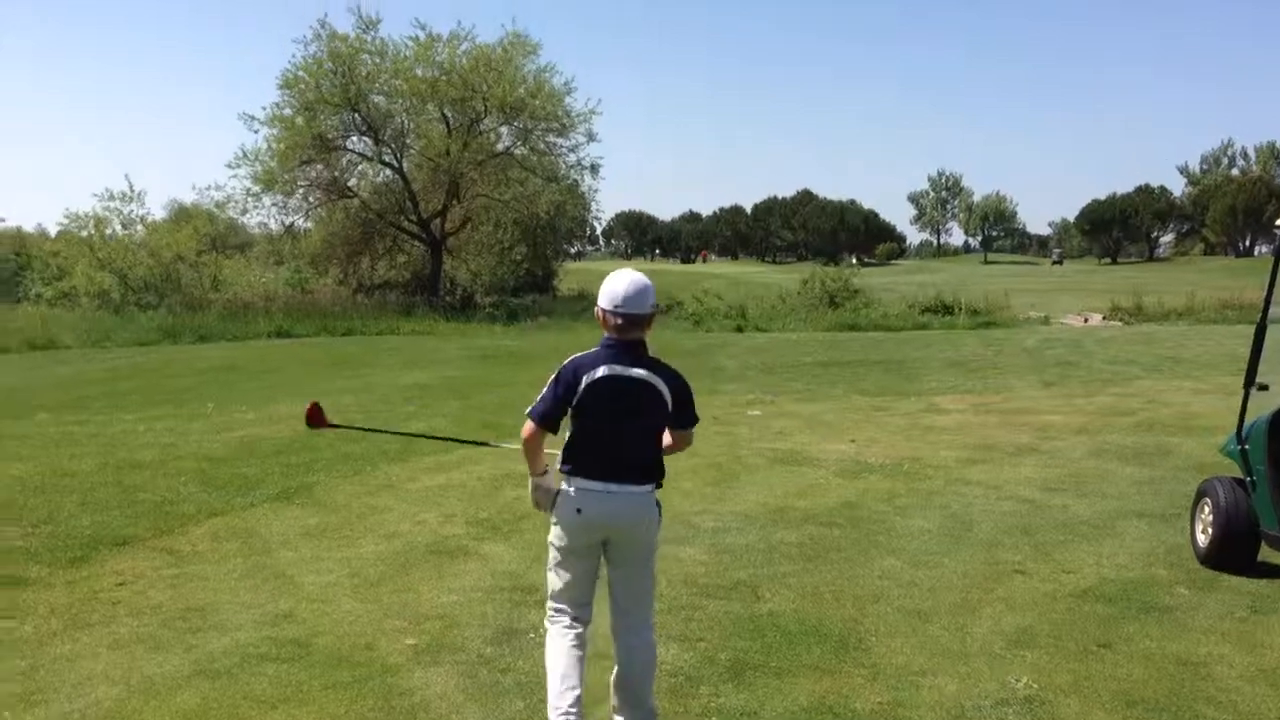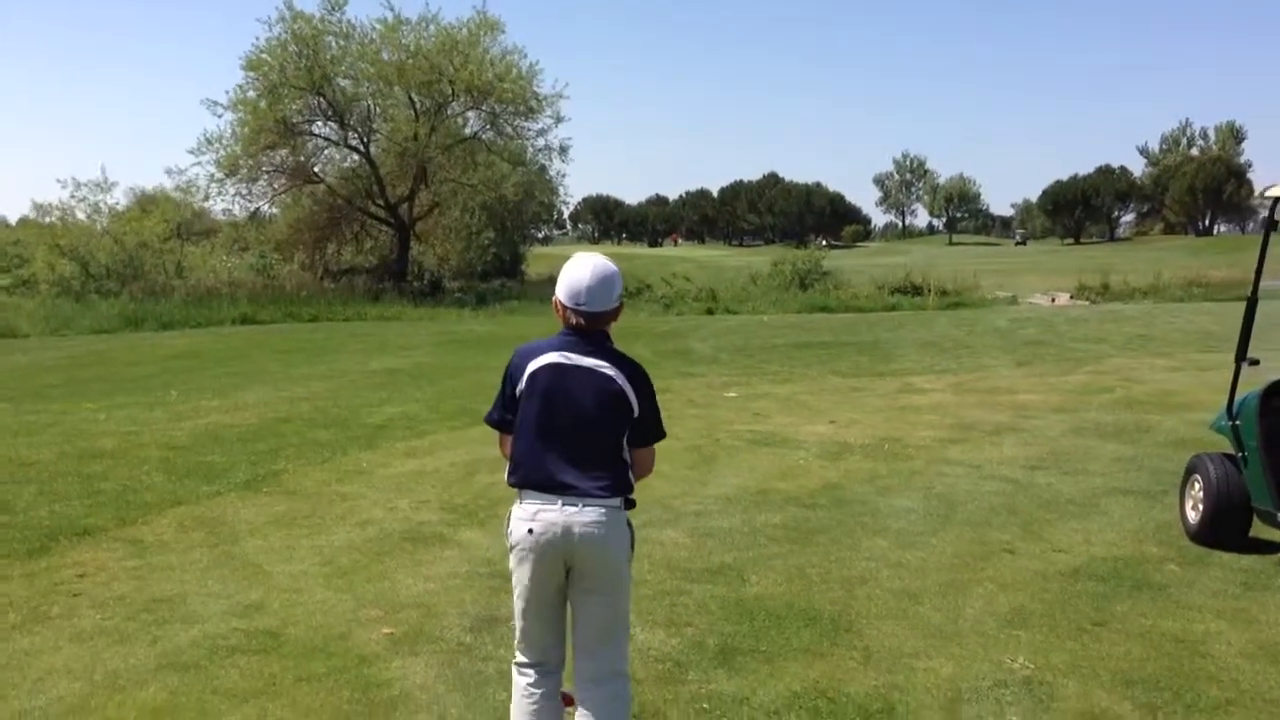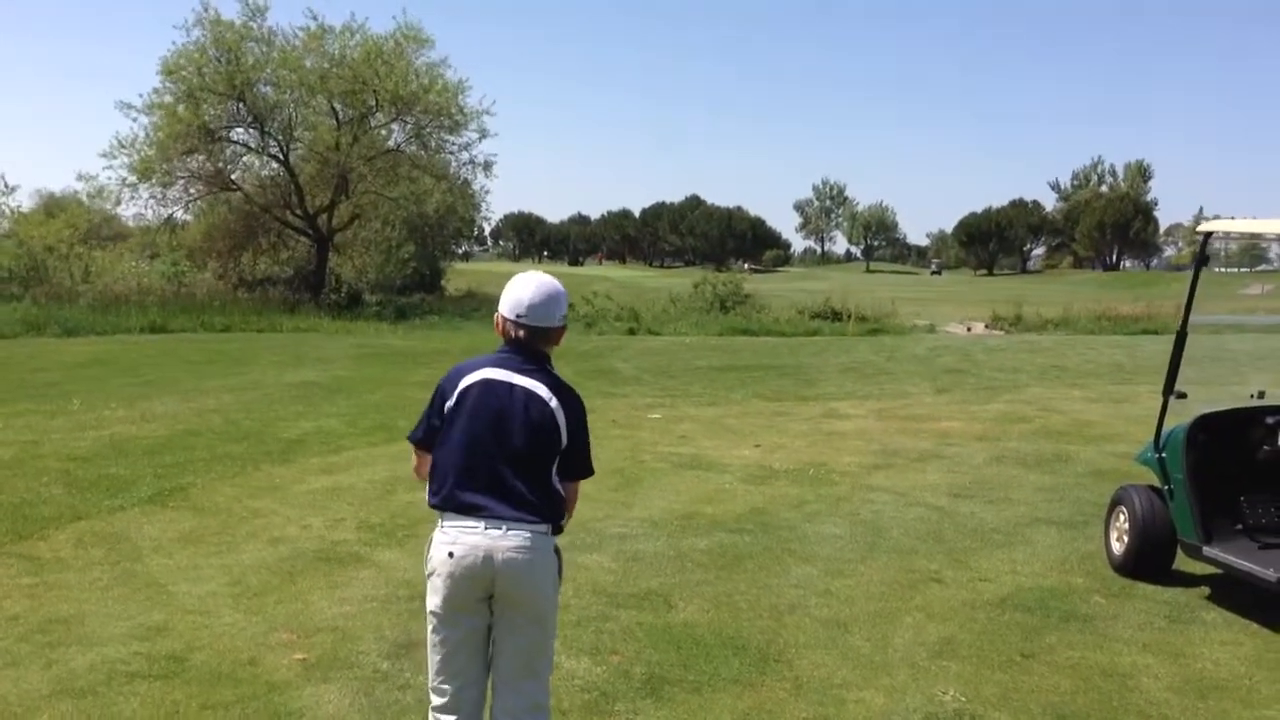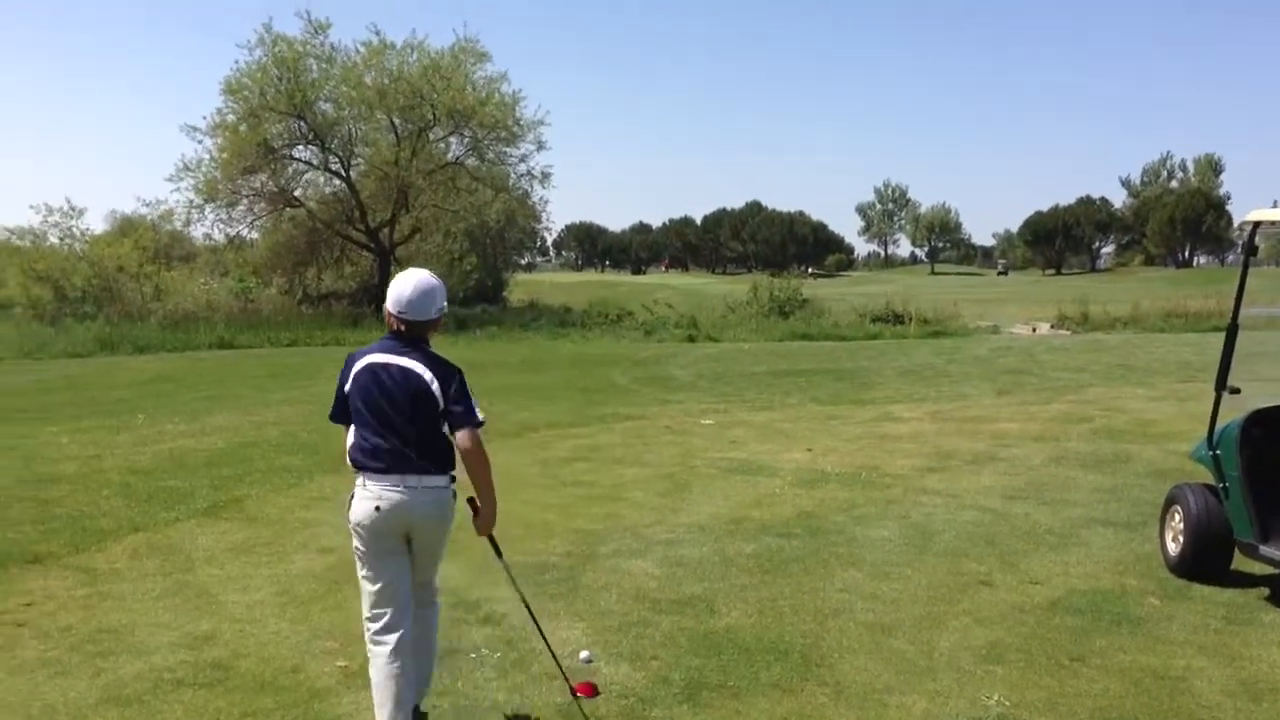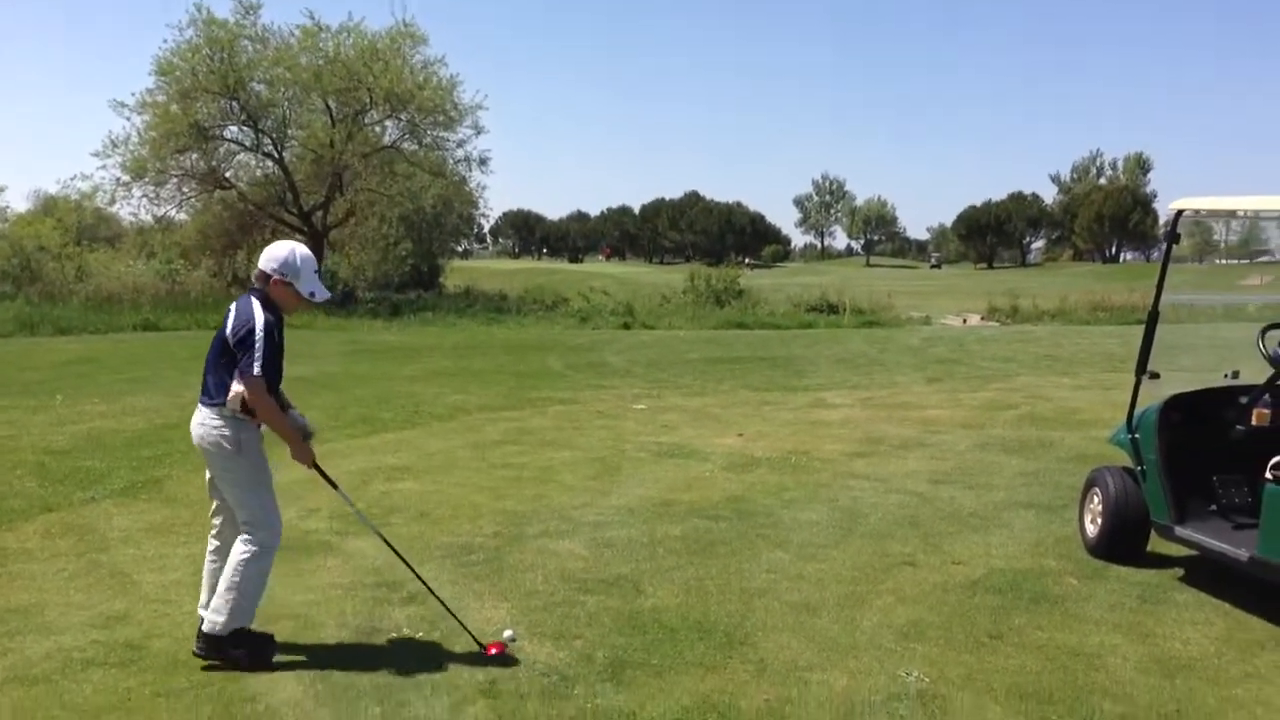
dt=1s
person 1, frame 1
left shoulder: (578, 368)
right shoulder: (668, 380)
left elbow: (531, 434)
right elbow: (682, 439)
left wrist: (538, 476)
left hip: (578, 502)
right hip: (638, 507)
left knee: (566, 616)
right knee: (634, 623)
person 1, frame 2
left shoulder: (526, 361)
right shoulder: (629, 375)
left elbow: (508, 447)
right elbow: (643, 465)
left hip: (535, 518)
right hip: (603, 522)
left knee: (533, 660)
right knee: (602, 668)
person 1, frame 3
left shoulder: (460, 378)
right shoulder: (564, 400)
left elbow: (422, 466)
right elbow: (568, 499)
left hip: (457, 544)
right hip: (529, 551)
person 1, frame 4
left shoulder: (357, 363)
right shoulder: (444, 373)
left elbow: (348, 431)
right elbow: (469, 444)
right wrist: (488, 506)
left hip: (376, 497)
right hip: (432, 498)
left knee: (386, 622)
right knee: (420, 599)
person 1, frame 5
left shoulder: (249, 308)
right shoulder: (258, 321)
right elbow: (255, 395)
left wrist: (291, 414)
right wrist: (294, 440)
left hip: (218, 424)
right hip: (229, 429)
left knee: (229, 527)
right knee: (260, 530)
left ankle: (214, 626)
right ankle: (223, 631)
